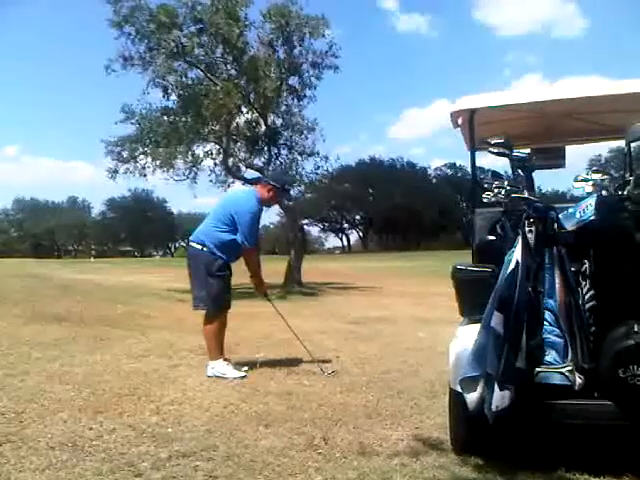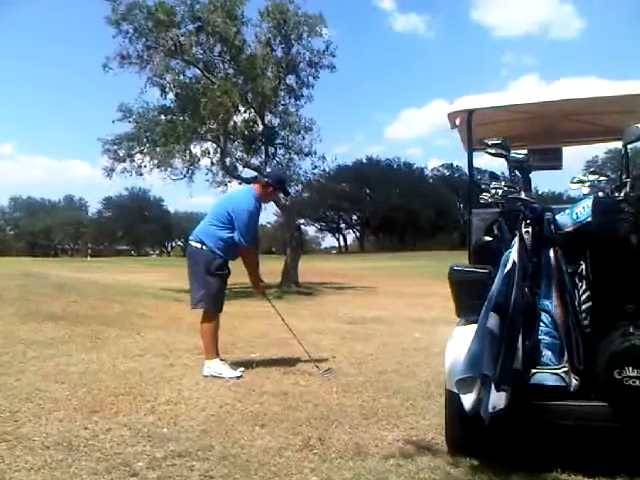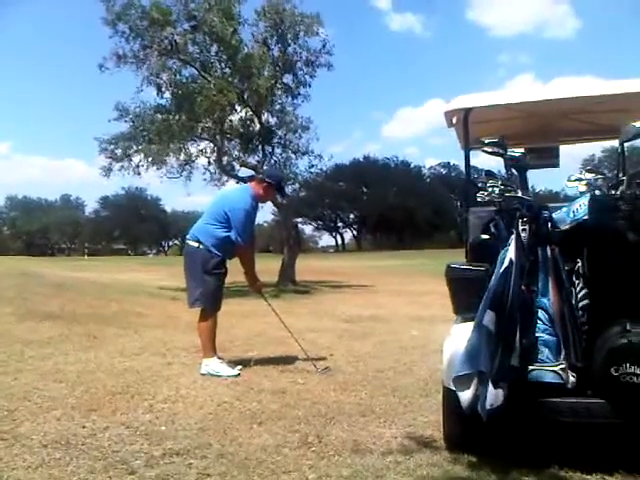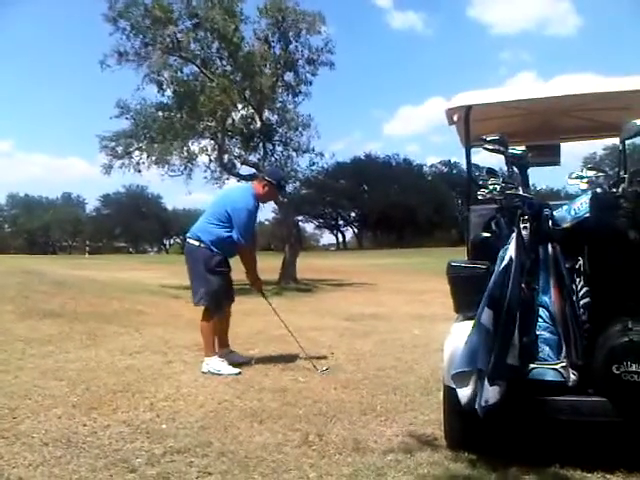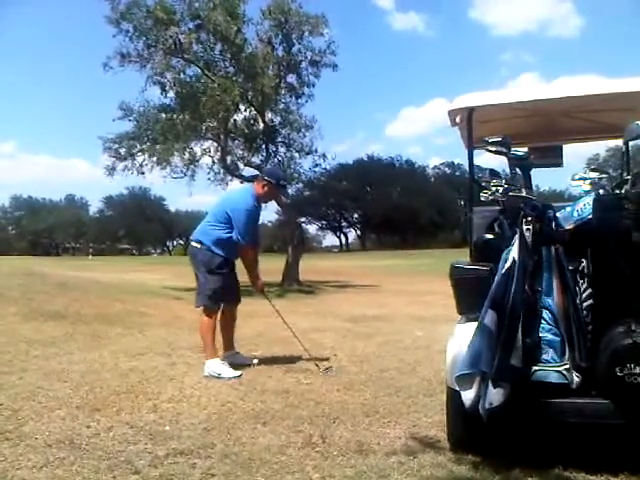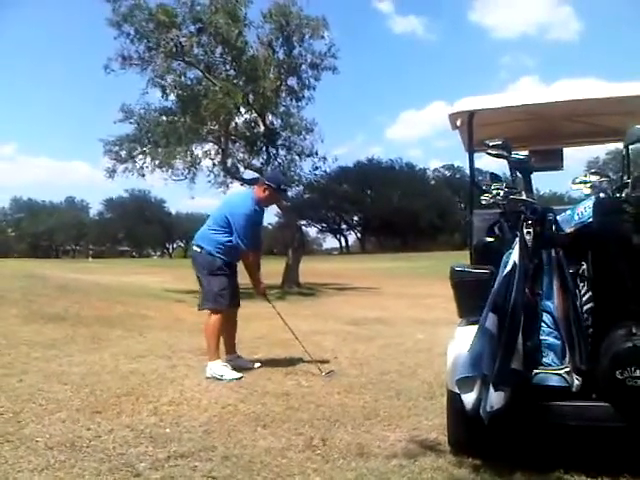
dt=0.7s
person 1, frame 1
left shoulder: (247, 195)
right shoulder: (249, 206)
left elbow: (251, 245)
right elbow: (249, 249)
left wrist: (256, 276)
right wrist: (258, 280)
left hip: (212, 253)
right hip: (207, 253)
left knee: (221, 309)
right knee: (214, 309)
left ankle: (219, 359)
right ankle: (215, 363)
person 1, frame 2
left shoulder: (248, 196)
right shoulder: (246, 204)
left elbow: (251, 242)
right elbow: (245, 247)
left wrist: (255, 275)
right wrist: (255, 278)
left hip: (212, 253)
right hip: (206, 252)
left knee: (214, 308)
right knee: (211, 308)
left ankle: (214, 359)
right ankle: (211, 363)
person 1, frame 3
left shoulder: (246, 197)
right shoulder: (242, 202)
left elbow: (248, 241)
right elbow: (242, 245)
left wrist: (251, 273)
right wrist: (252, 277)
left hip: (210, 252)
right hip: (203, 251)
left knee: (212, 307)
right knee: (209, 307)
left ankle: (212, 357)
right ankle: (209, 361)
person 1, frame 4
left shoulder: (248, 196)
right shoulder: (244, 202)
left elbow: (249, 240)
right elbow: (243, 245)
left wrist: (253, 272)
right wrist: (253, 276)
left hip: (213, 251)
right hip: (203, 249)
left knee: (225, 302)
right knee: (212, 305)
left ankle: (224, 351)
right ankle: (210, 359)
person 1, frame 5
left shoulder: (253, 201)
right shoulder: (244, 202)
left elbow: (252, 241)
right elbow: (244, 246)
left wrist: (255, 273)
right wrist: (255, 277)
left hip: (220, 253)
right hip: (207, 251)
left knee: (231, 303)
right knee: (212, 306)
left ankle: (229, 353)
right ankle: (212, 362)
person 1, frame 6
left shoulder: (255, 205)
right shoulder: (244, 207)
left elbow: (255, 245)
right elbow: (245, 250)
left wrist: (258, 276)
right wrist: (256, 282)
left hip: (222, 257)
right hip: (209, 254)
left knee: (231, 307)
right knee: (218, 308)
left ankle: (231, 356)
right ankle: (214, 364)
